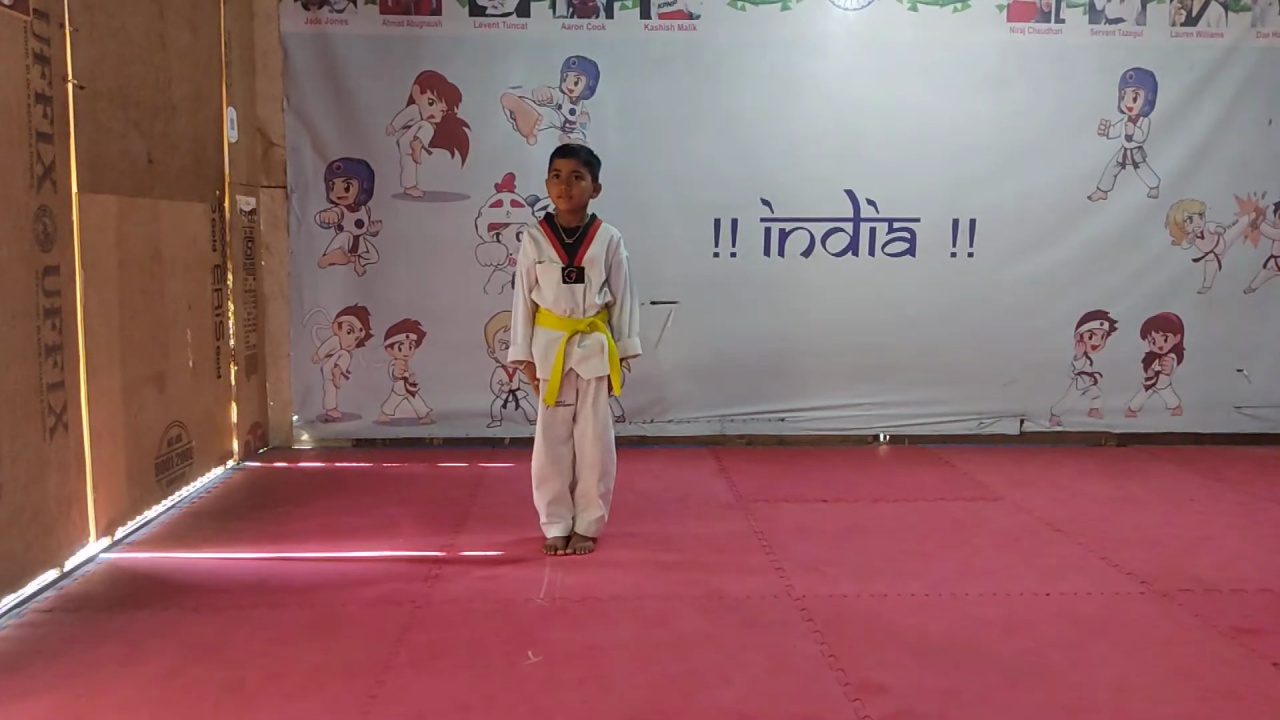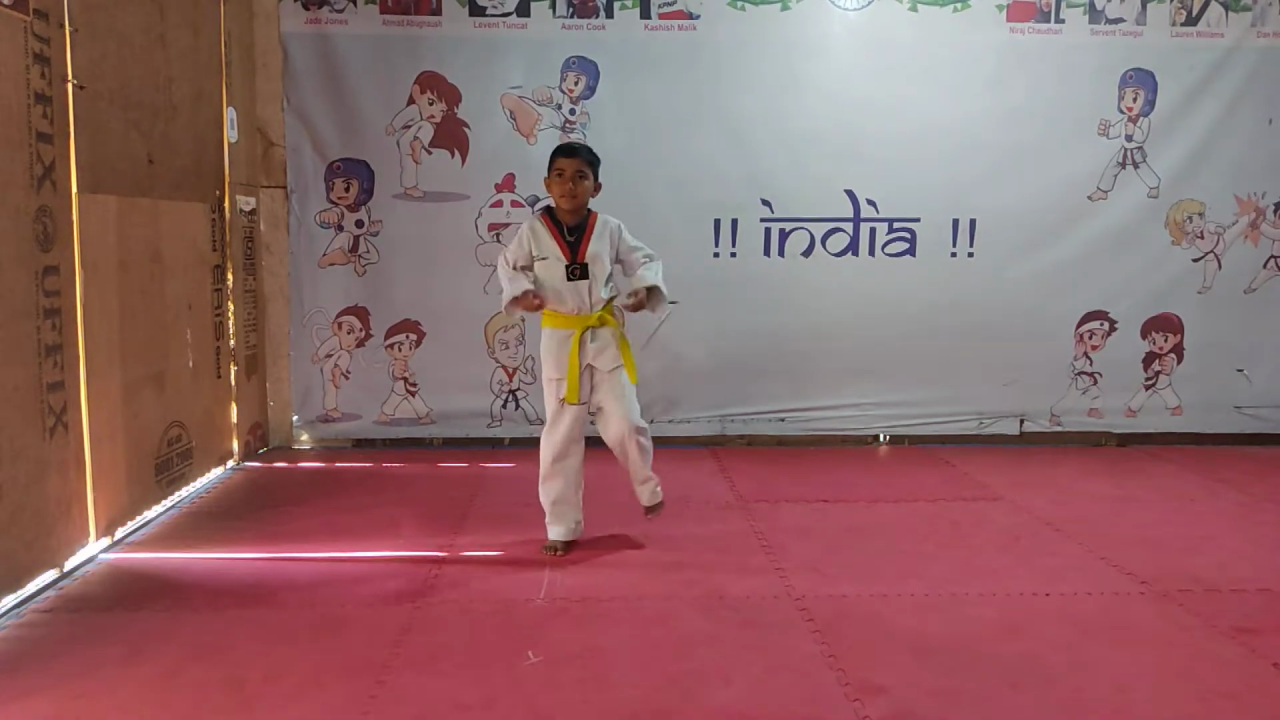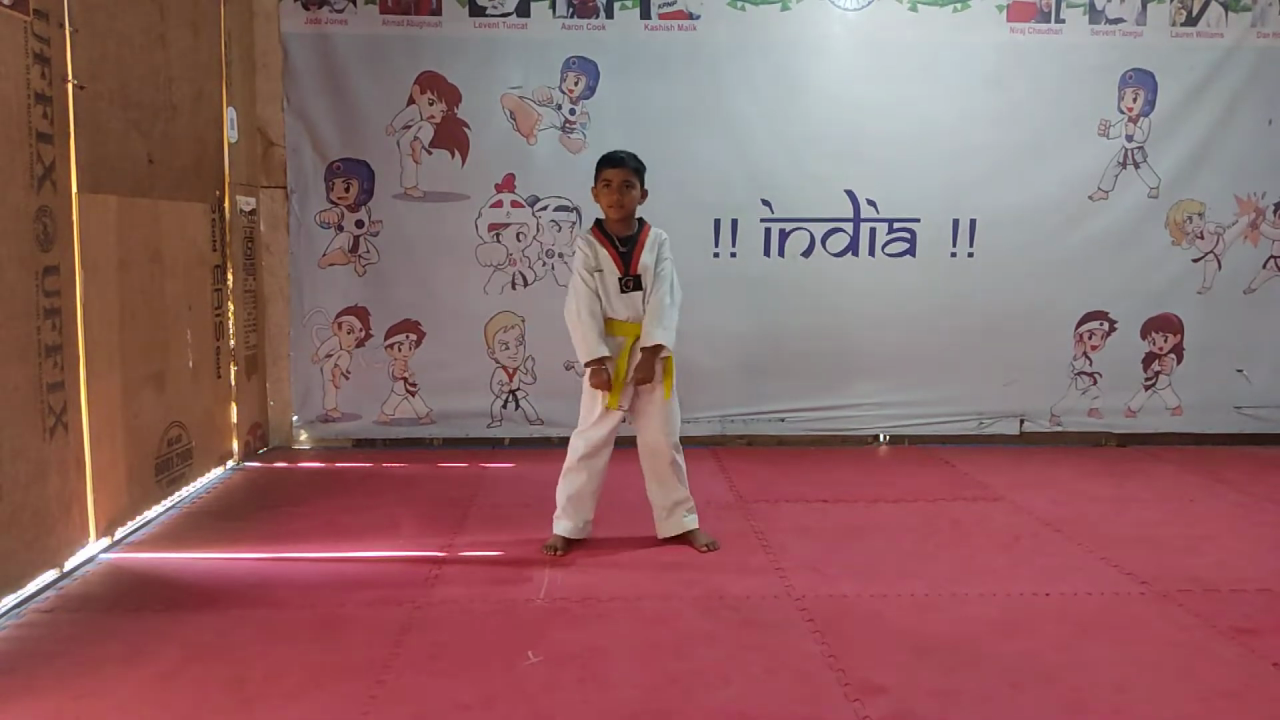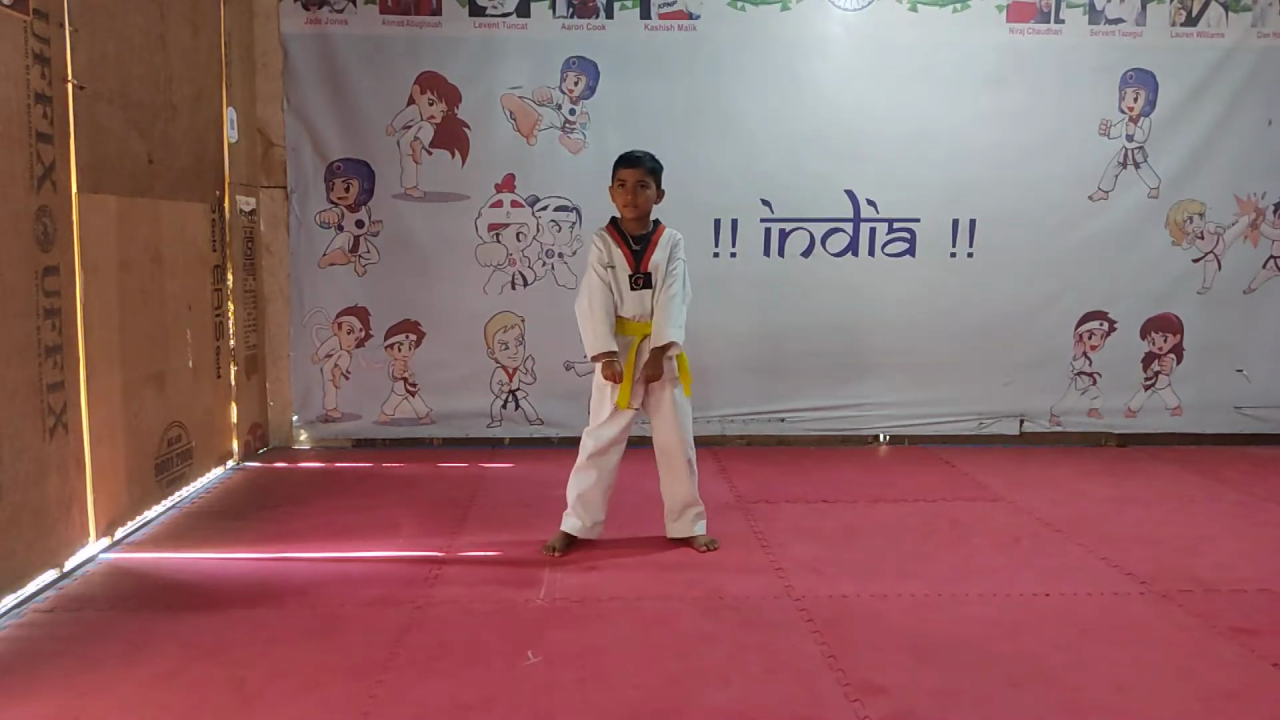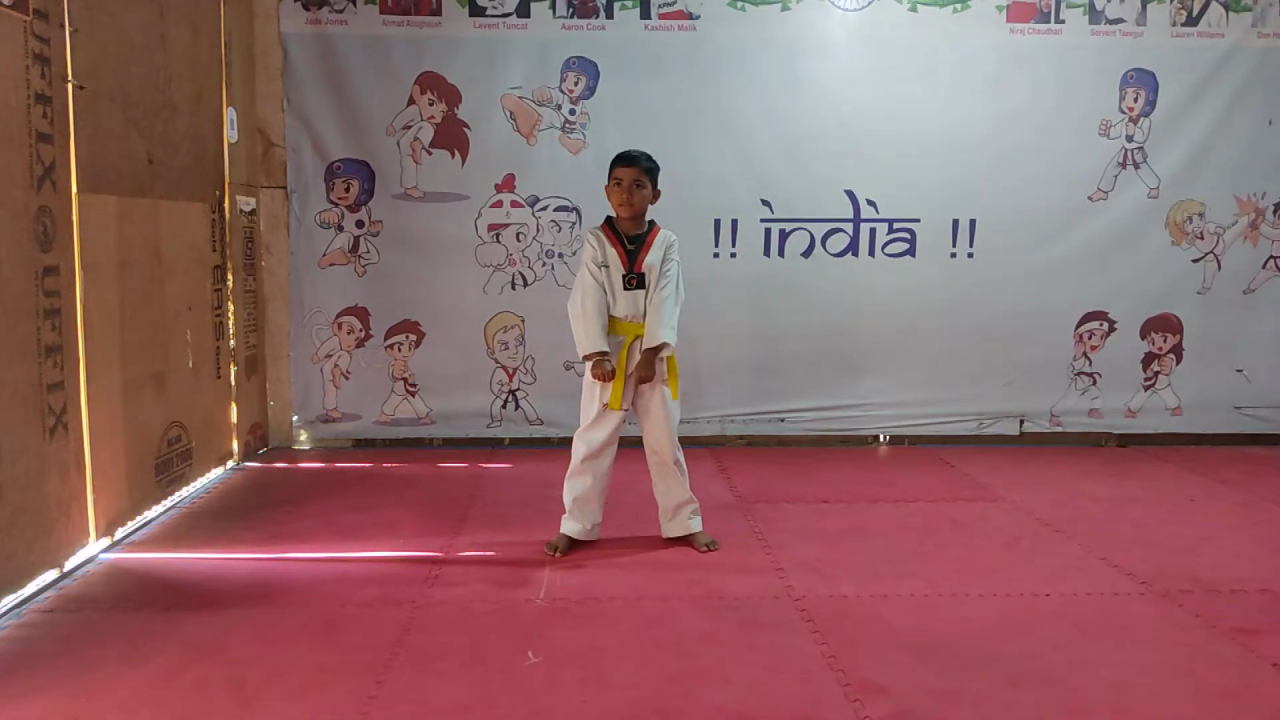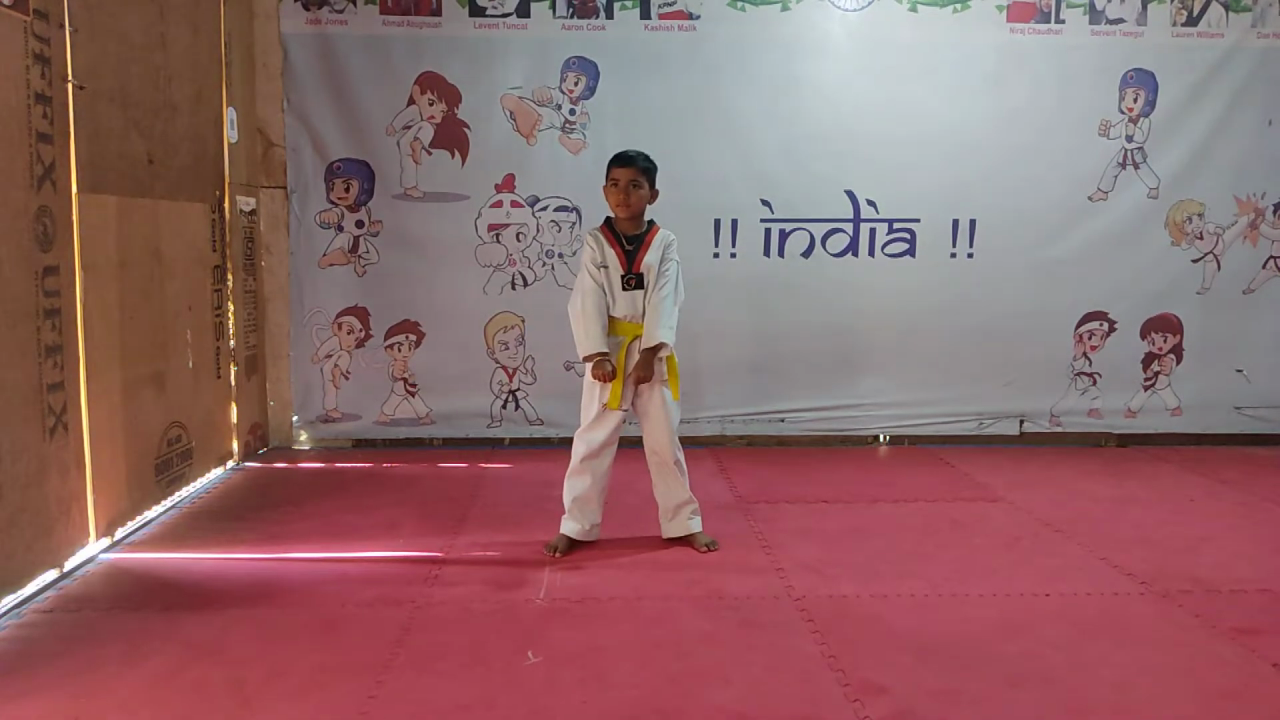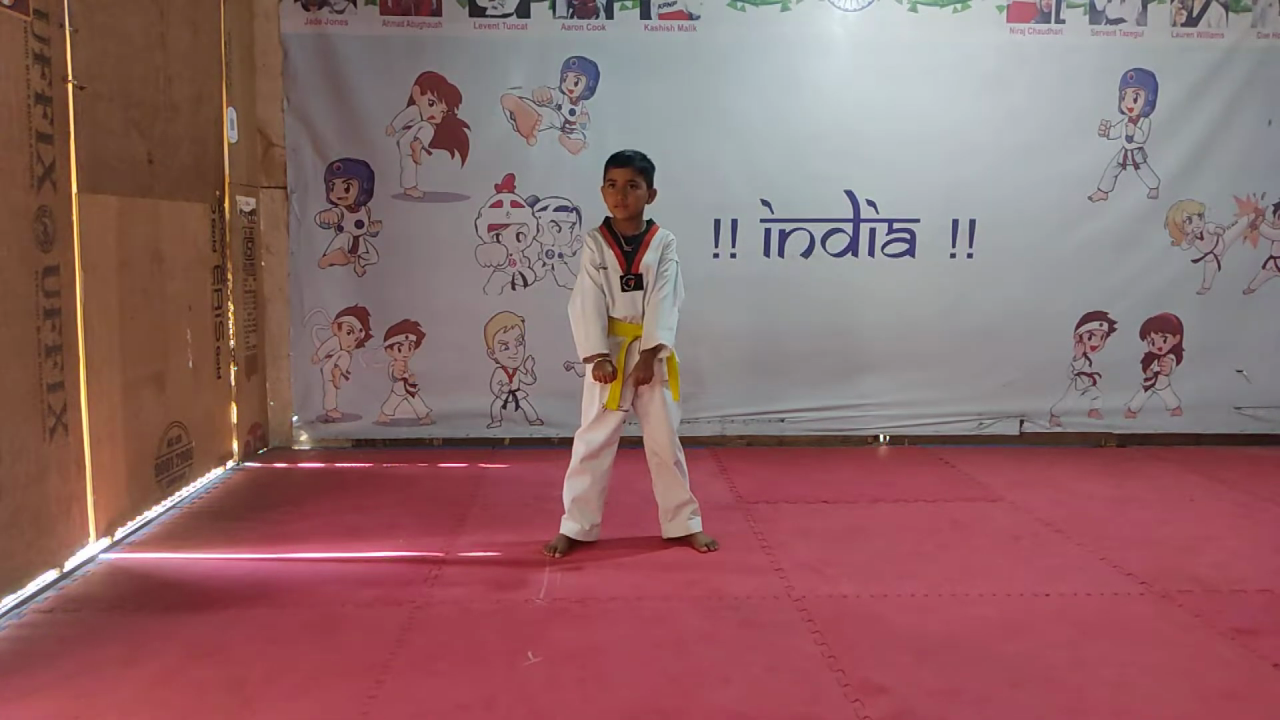
dt=0.4s
person 1, frame 1
left shoulder: (609, 239)
right shoulder: (534, 239)
left elbow: (623, 298)
right elbow: (523, 298)
left wrist: (622, 354)
right wrist: (525, 356)
left hip: (594, 346)
right hip: (550, 345)
left knee: (594, 439)
right knee: (552, 439)
left ankle: (587, 525)
right ankle: (556, 525)
person 1, frame 2
left shoulder: (609, 228)
right shoulder: (534, 229)
left elbow: (646, 259)
right elbow: (508, 267)
left wrist: (648, 288)
right wrist: (519, 293)
left hip: (606, 339)
right hip: (561, 341)
left knee: (626, 424)
right knee: (561, 437)
left ankle: (649, 491)
right ankle: (562, 527)
person 1, frame 3
left shoulder: (657, 241)
right shoulder: (588, 245)
left elbow: (663, 301)
right elbow: (581, 307)
left wrist: (653, 353)
right wrist: (597, 361)
left hip: (653, 351)
right hip: (606, 353)
left knee: (662, 441)
right knee: (589, 441)
left ankle: (681, 521)
right ankle: (568, 525)
person 1, frame 4
left shoulder: (671, 242)
right shoulder: (601, 242)
left elbow: (672, 302)
right elbow: (593, 304)
left wrist: (659, 352)
right wrist: (606, 355)
left hip: (662, 352)
right hip: (618, 351)
left knee: (676, 440)
right knee: (601, 439)
left ankle: (687, 524)
right ankle: (576, 524)
person 1, frame 5
left shoulder: (665, 243)
right shoulder: (596, 241)
left elbow: (665, 304)
right elbow: (586, 303)
left wrist: (651, 354)
right wrist: (597, 355)
left hip: (653, 353)
right hip: (608, 352)
left knee: (664, 440)
right knee: (593, 441)
left ankle: (684, 522)
right ankle: (576, 525)
person 1, frame 6
left shoulder: (664, 243)
right shoulder: (595, 243)
left elbow: (664, 304)
right elbow: (587, 304)
left wrist: (648, 354)
right wrist: (598, 355)
left hip: (652, 353)
right hip: (607, 353)
left knee: (665, 440)
right knee: (593, 441)
left ankle: (684, 523)
right ankle: (576, 526)
person 1, frame 7
left shoulder: (663, 243)
right shoulder: (595, 243)
left elbow: (664, 303)
right elbow: (586, 304)
left wrist: (648, 355)
right wrist: (598, 356)
left hip: (653, 353)
right hip: (608, 353)
left knee: (665, 441)
right knee: (593, 441)
left ankle: (684, 522)
right ankle: (575, 526)
